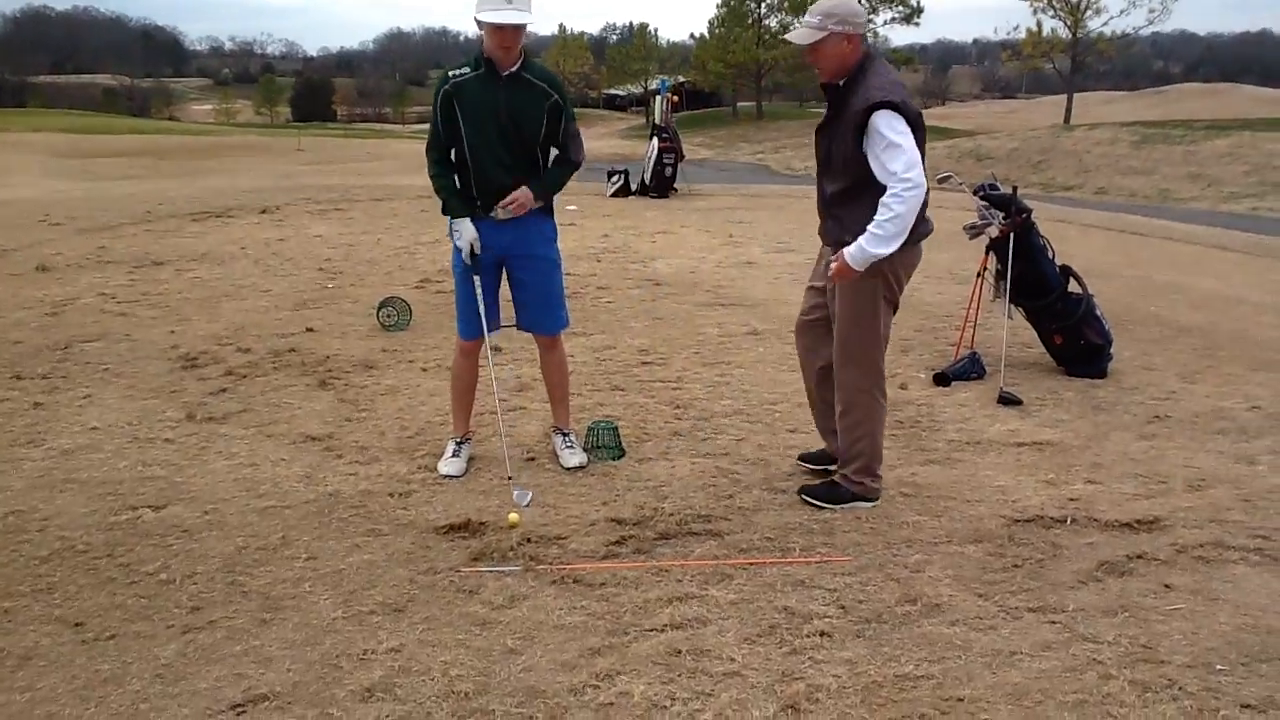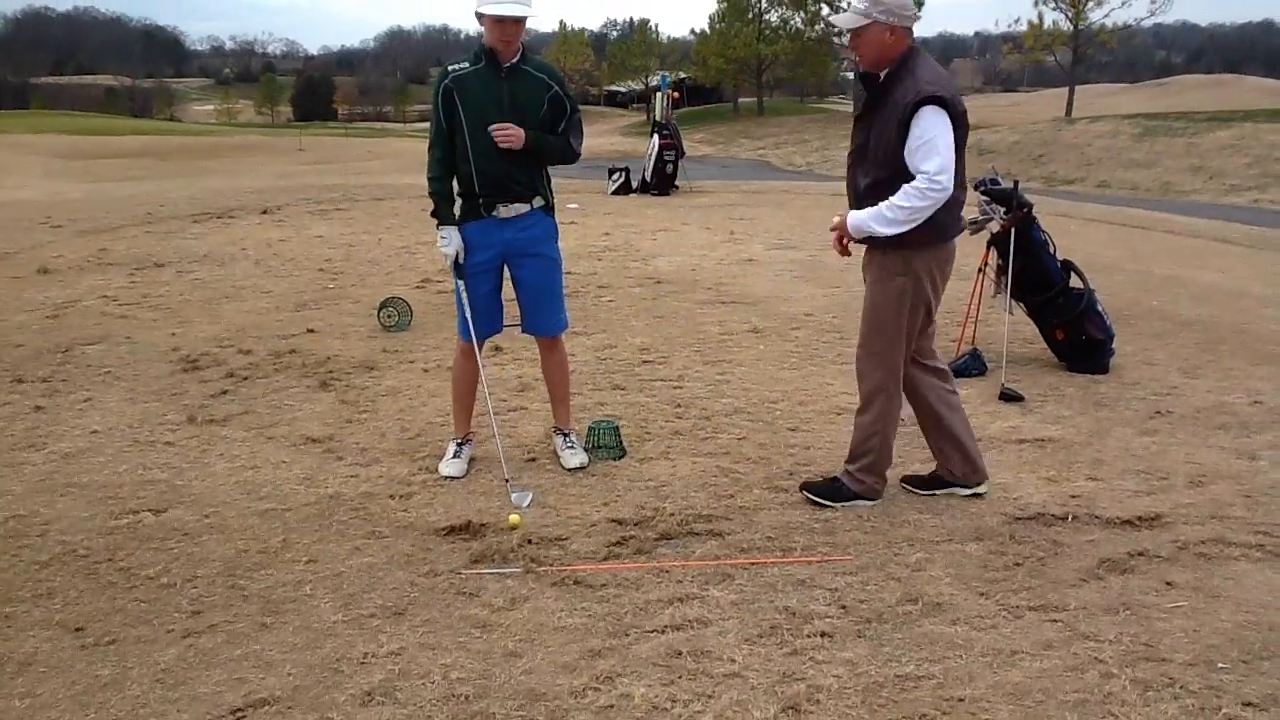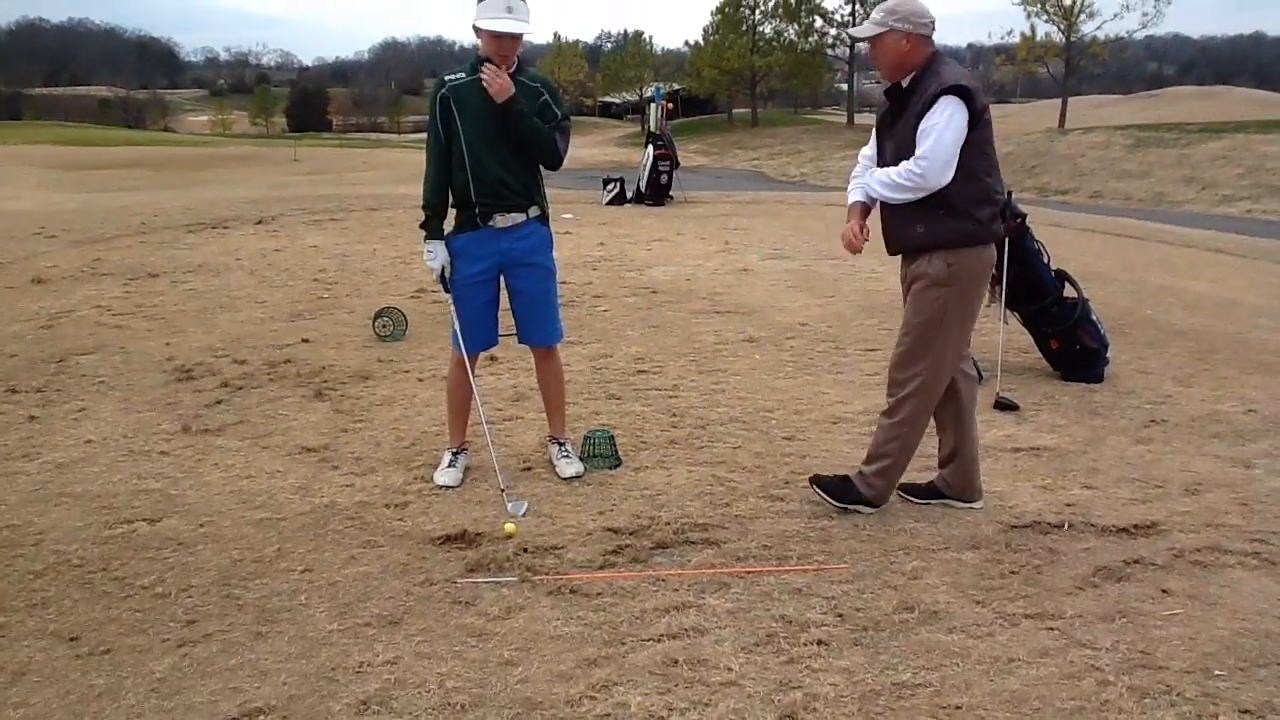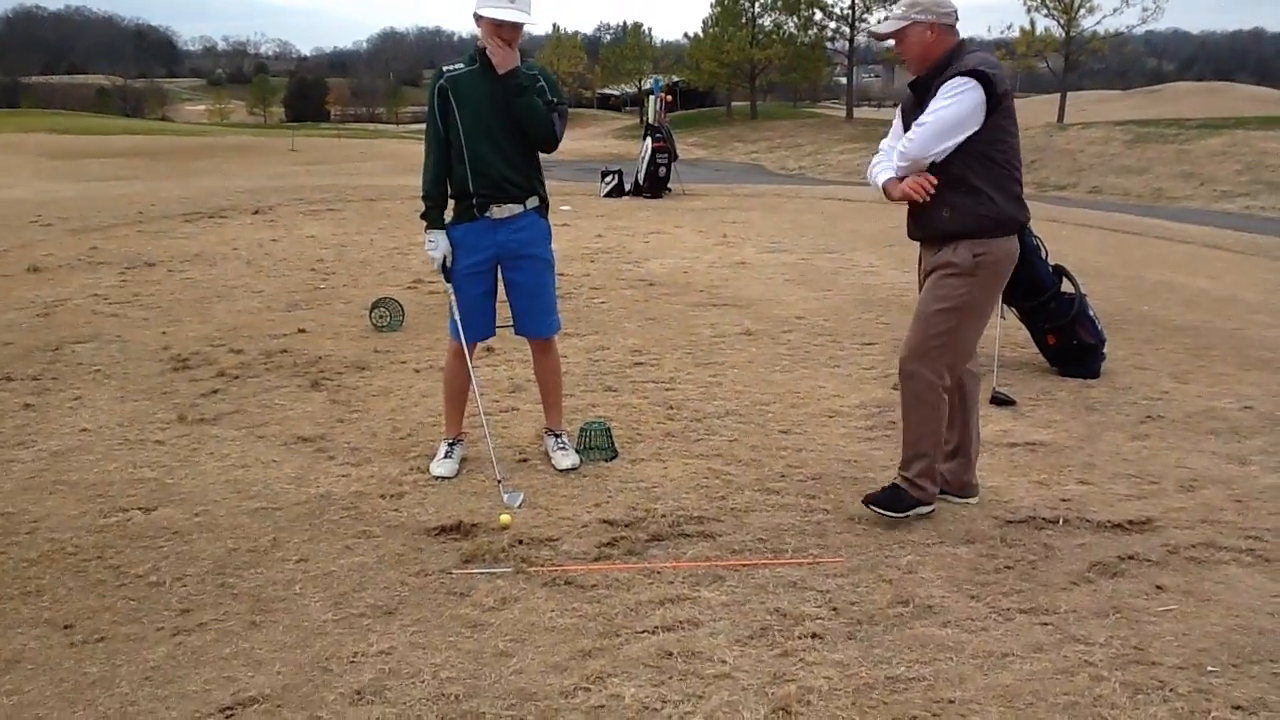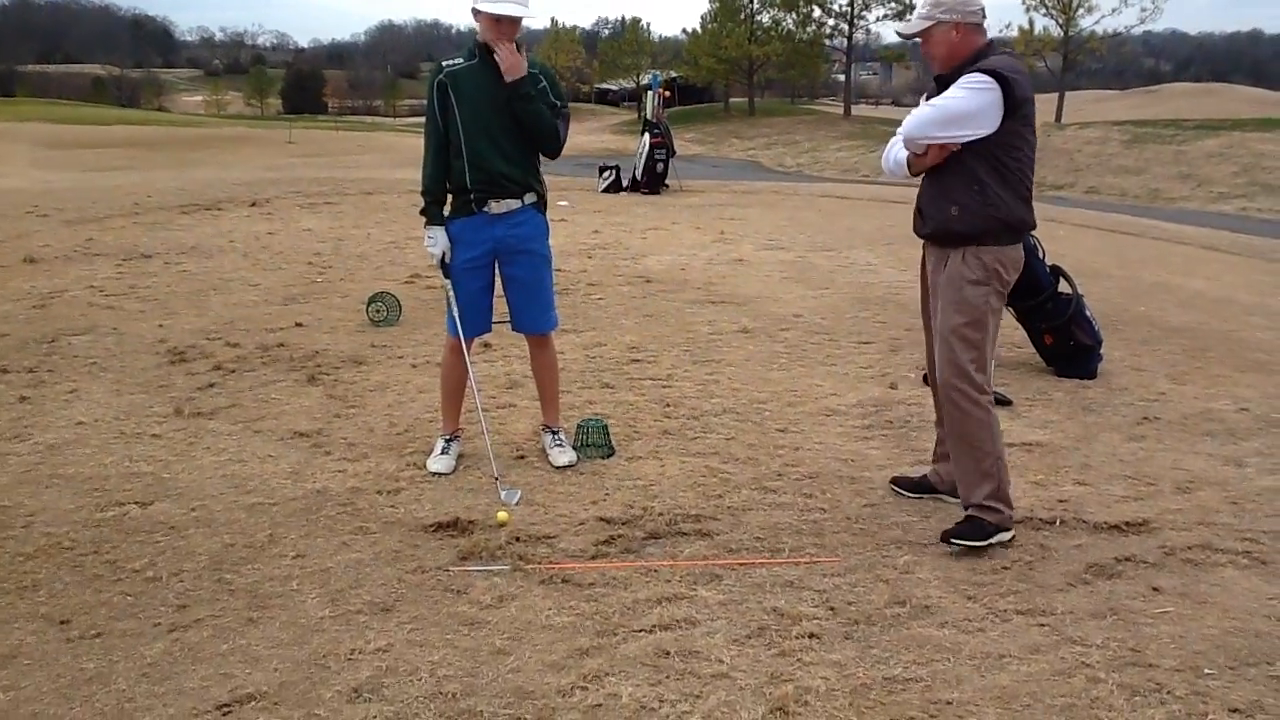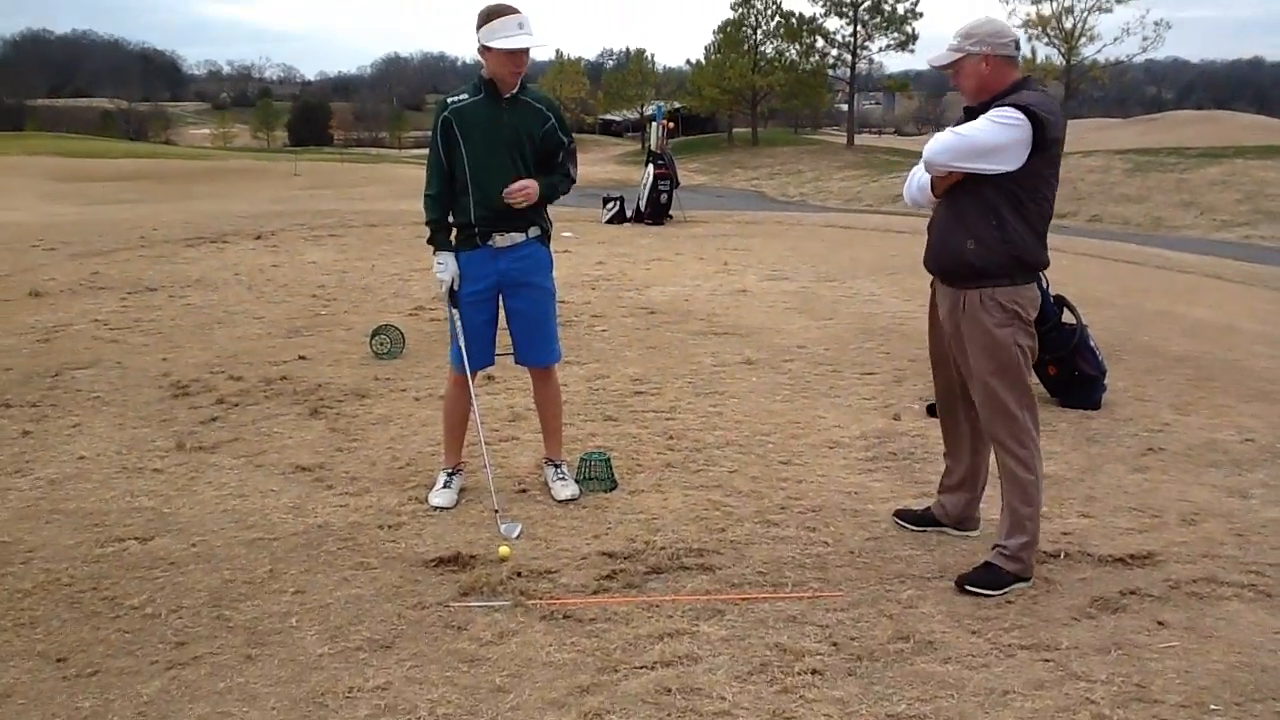
dt=0.2s
person 1, frame 1
left shoulder: (878, 104)
right shoulder: (848, 88)
left elbow: (908, 187)
left wrist: (859, 253)
left hip: (875, 252)
right hip: (844, 242)
left knee: (857, 365)
right knee: (814, 332)
left ankle: (859, 480)
right ankle: (841, 446)
person 1, frame 2
left shoulder: (923, 97)
right shoulder: (884, 82)
left elbow: (935, 185)
left wrist: (860, 222)
right wrist: (856, 222)
left hip: (911, 249)
right hip: (887, 243)
left knee: (879, 364)
right knee: (914, 357)
left ankle: (862, 480)
right ankle: (961, 467)
person 1, frame 3
left shoulder: (949, 94)
right shoulder: (902, 96)
left elbow: (927, 173)
right elbow: (870, 162)
left wrist: (870, 184)
right wrist: (857, 208)
left hip: (955, 256)
right hip: (928, 253)
left knee: (915, 372)
right knee: (947, 368)
left ankle: (872, 484)
right ankle: (959, 481)
person 1, frame 4
left shoulder: (972, 80)
right shoulder: (924, 90)
left elbow: (919, 147)
right elbow: (887, 155)
left wrist: (903, 166)
right wrist: (895, 181)
left hip: (977, 247)
right hip: (943, 242)
left knee: (922, 362)
right knee: (951, 363)
left ankle: (917, 484)
right ankle: (954, 475)
person 1, frame 5
left shoulder: (992, 82)
right shoulder: (950, 86)
left elbow: (913, 130)
right elbow: (894, 154)
left wrist: (919, 144)
right wrist: (917, 157)
left hip: (981, 253)
right hip: (943, 245)
left knee: (961, 375)
right knee: (946, 368)
left ankle: (990, 509)
right ankle: (949, 474)
person 1, frame 6
left shoulder: (1024, 118)
right shoulder: (983, 119)
left elbow: (937, 154)
right elbow: (915, 186)
left wrist: (943, 168)
right wrist: (938, 182)
left hip: (997, 294)
right hip: (952, 285)
left knee: (1006, 419)
right knee: (956, 404)
left ankle: (1016, 553)
right ankle: (957, 506)
person 2, frame 1
left shoulder: (545, 85)
right shoulder: (455, 85)
left elbow: (571, 154)
right elbow: (438, 158)
left wrist: (537, 192)
right wrist: (459, 216)
left hip: (532, 225)
right hip: (475, 225)
left knee: (549, 334)
right knee: (469, 339)
left ankle: (562, 430)
right ankle: (460, 437)
person 2, frame 2
left shoulder: (546, 79)
right shoulder: (454, 80)
left elbow: (571, 147)
right elbow: (440, 156)
left wrist: (530, 141)
right wrist: (445, 221)
left hip: (533, 222)
right hip: (475, 225)
left knee: (549, 334)
right knee: (470, 340)
left ankle: (563, 430)
right ankle: (461, 438)
person 2, frame 3
left shoulder: (538, 89)
right shoulder: (451, 90)
left elbow: (554, 155)
right elbow: (437, 165)
left wrist: (513, 103)
right wrist: (433, 234)
left hip: (529, 232)
right hip: (471, 235)
left knee: (545, 345)
right knee: (465, 349)
left ankle: (559, 440)
right ankle: (456, 448)
person 2, frame 4
left shoulder: (537, 78)
right shoulder: (450, 81)
left elbow: (549, 139)
right elbow: (437, 156)
left wrist: (514, 78)
right wrist: (433, 225)
left hip: (527, 224)
right hip: (470, 226)
left knee: (542, 336)
right knee: (462, 341)
left ankle: (555, 432)
right ankle: (452, 439)
person 2, frame 5
left shoulder: (538, 75)
right shoulder: (449, 76)
left elbow: (554, 144)
right elbow: (436, 153)
left wrist: (520, 84)
right wrist: (433, 220)
left hip: (524, 219)
right hip: (467, 221)
left knee: (539, 331)
right knee: (459, 337)
left ankle: (552, 429)
right ankle: (449, 434)
person 2, frame 6
left shoulder: (542, 110)
right shoulder: (454, 111)
left elbow: (566, 173)
right elbow: (438, 186)
left wrist: (540, 187)
right wrist: (441, 248)
left hip: (528, 251)
right hip: (472, 254)
left knee: (542, 364)
right knee: (462, 368)
left ankle: (554, 462)
right ankle: (451, 468)
